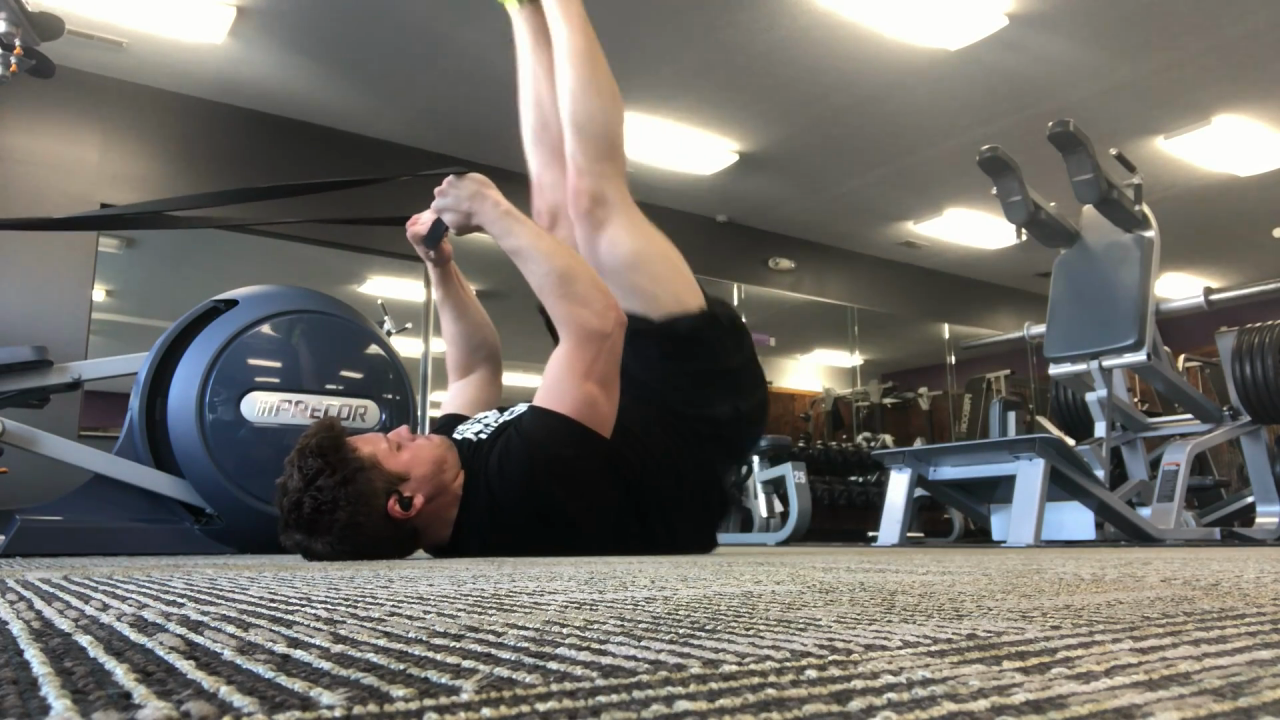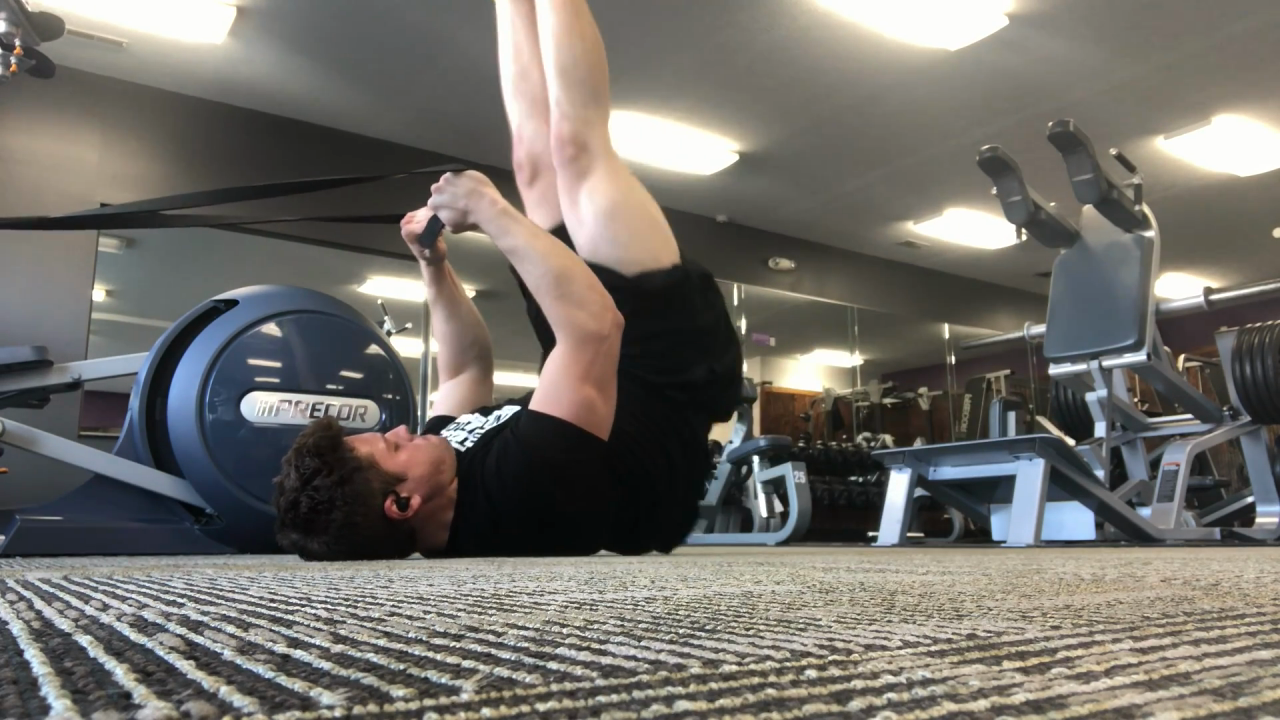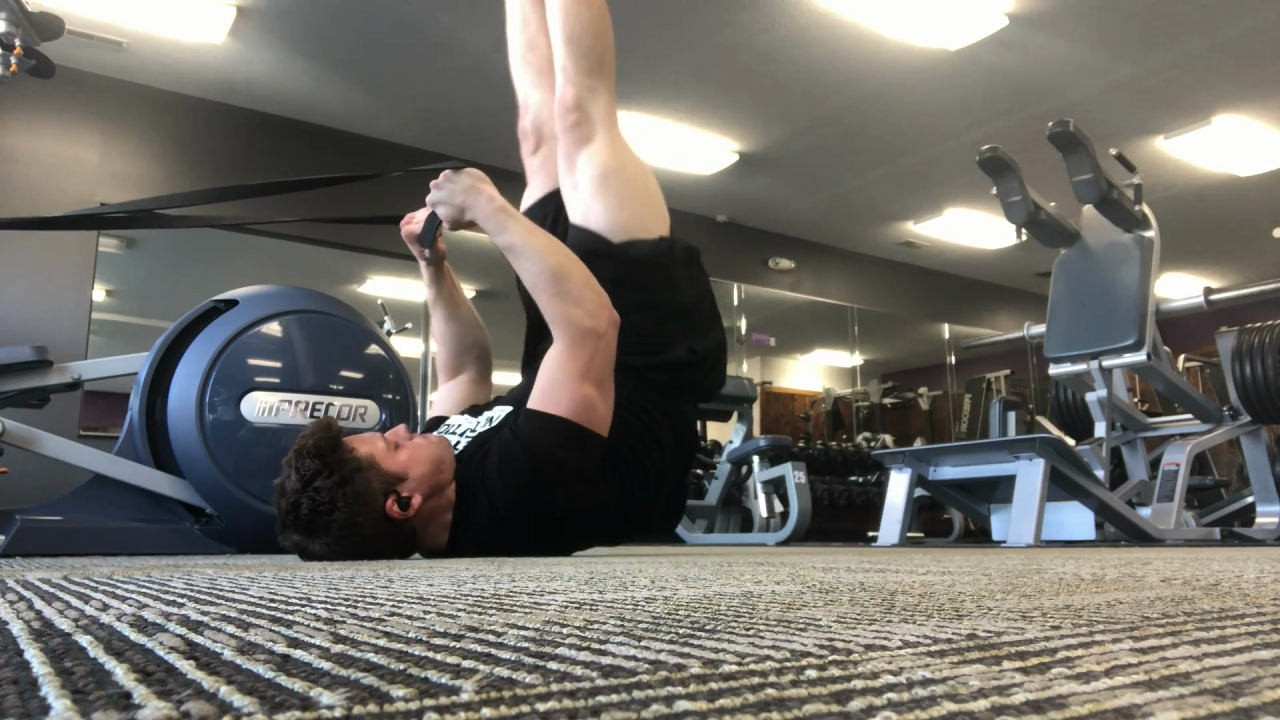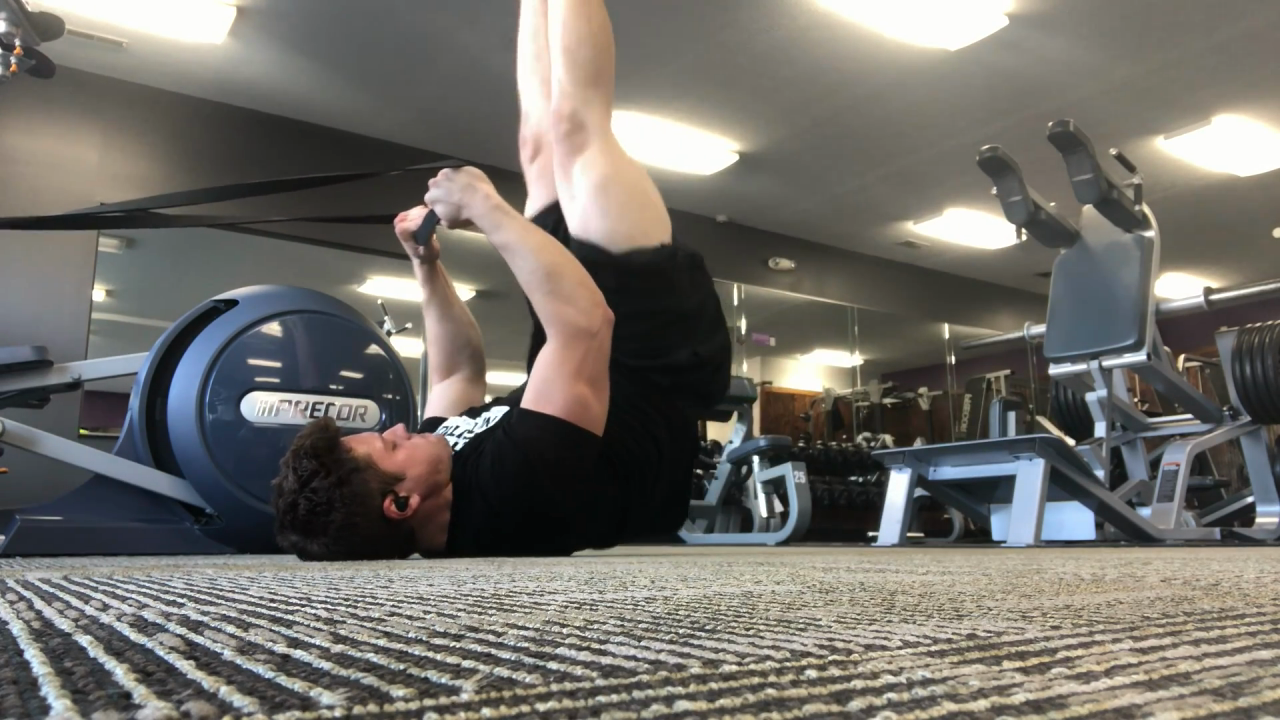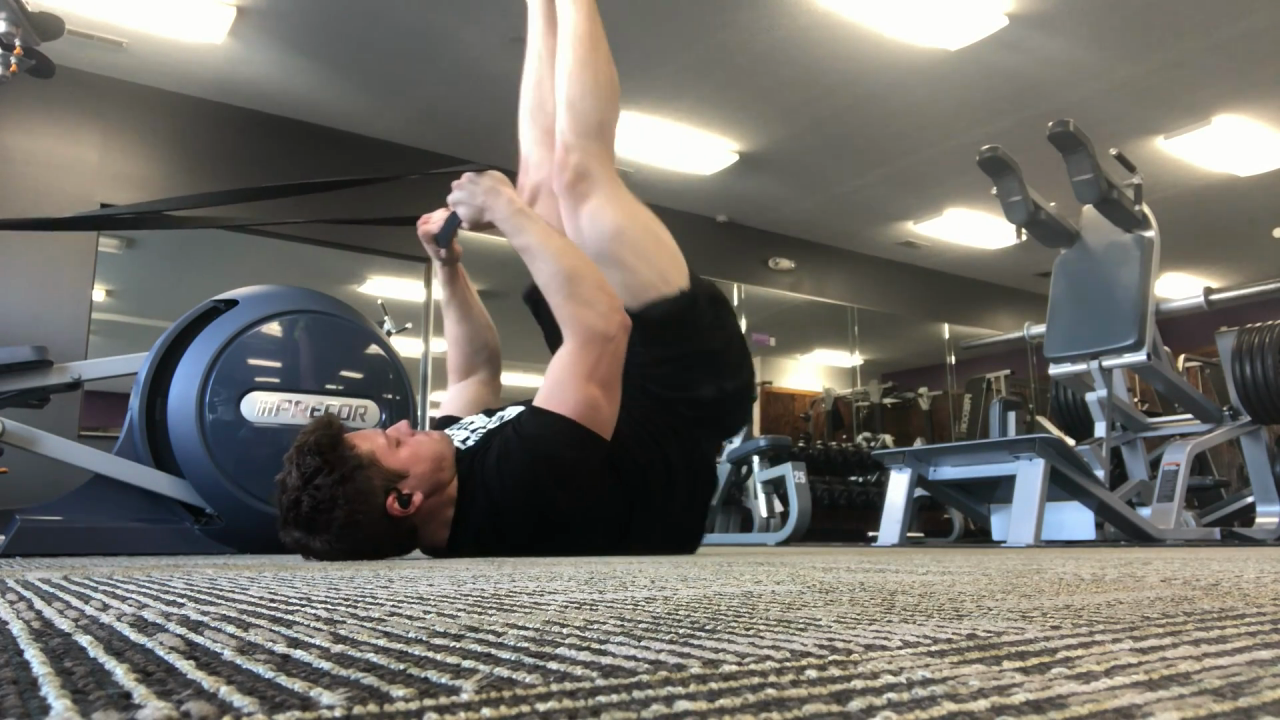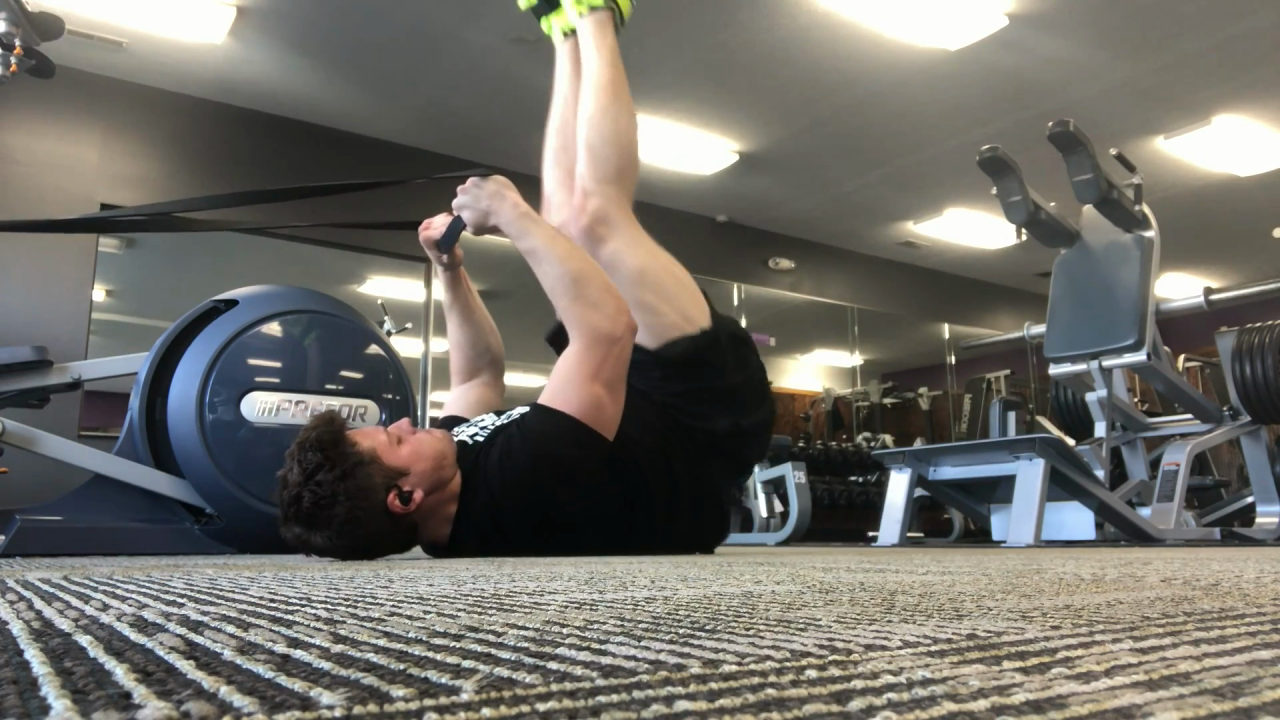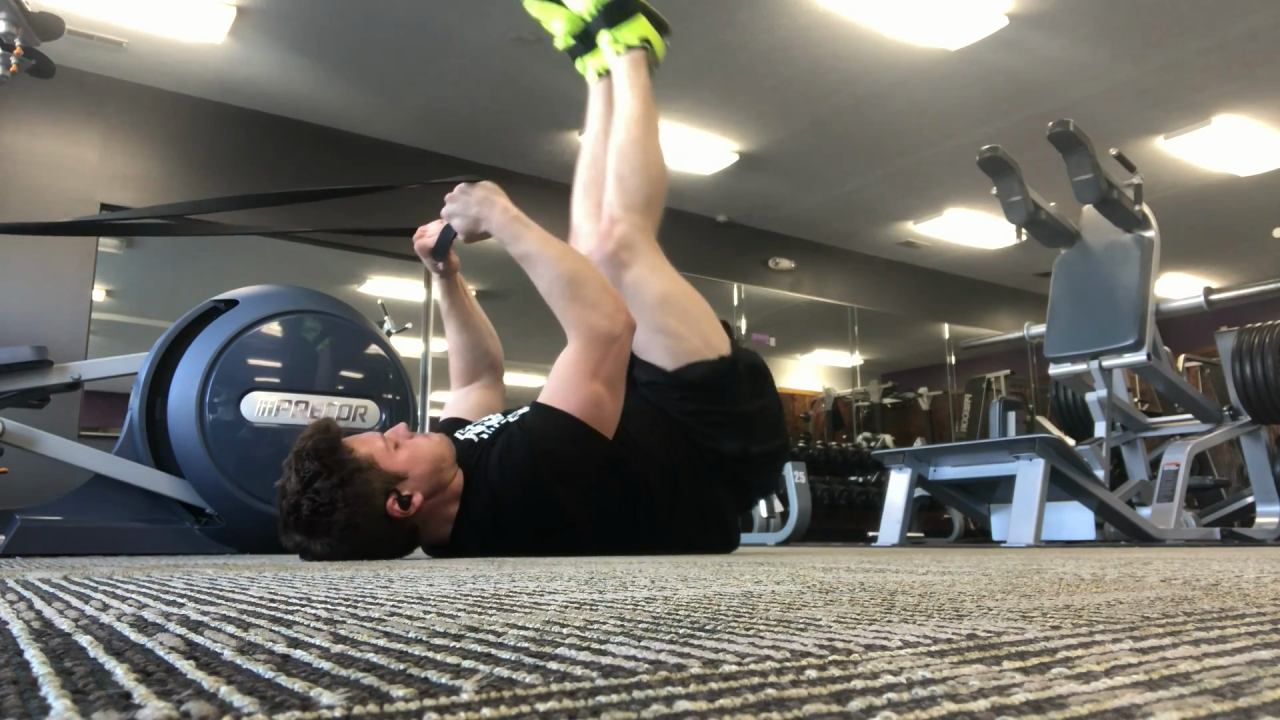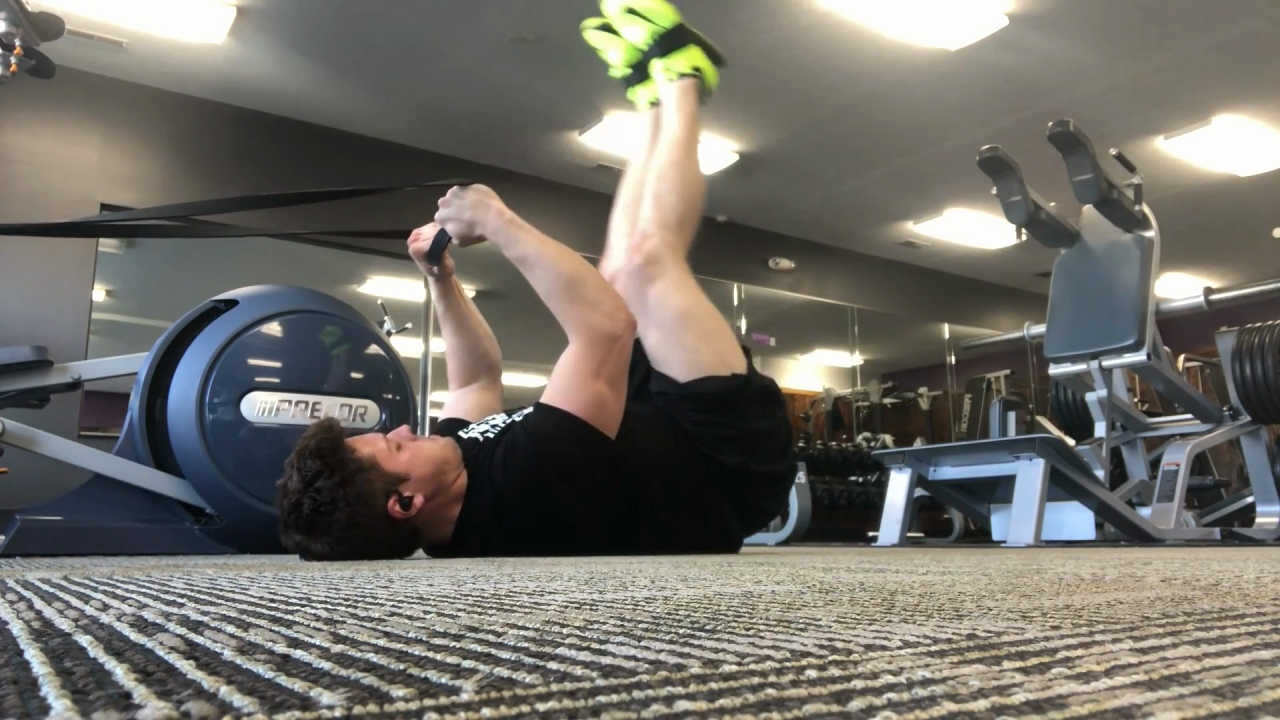
dt=0.2s
person 1, frame 1
left shoulder: (458, 497)
right shoulder: (524, 485)
left elbow: (477, 367)
right elbow: (599, 322)
left wrist: (440, 267)
right wrist: (493, 212)
left hip: (645, 411)
right hip: (698, 407)
left knee: (556, 213)
right knee: (590, 201)
person 1, frame 2
right shoulder: (521, 490)
left elbow: (467, 368)
right elbow: (595, 326)
left wrist: (433, 265)
right wrist: (490, 212)
left hip: (615, 386)
right hip: (672, 379)
left knee: (537, 162)
right knee: (573, 147)
person 1, frame 3
right shoulder: (520, 490)
left elbow: (465, 370)
right elbow: (593, 324)
left wrist: (433, 265)
right wrist: (488, 209)
left hip: (589, 367)
right hip: (655, 361)
left knee: (541, 125)
person 1, frame 4
right shoulder: (516, 489)
left elbow: (458, 373)
right elbow: (587, 325)
left wrist: (427, 265)
right wrist: (484, 208)
left hip: (601, 371)
right hip: (659, 363)
right knee: (573, 126)
person 1, frame 5
right shoulder: (520, 490)
left elbow: (476, 371)
right elbow: (604, 326)
left wrist: (447, 266)
right wrist: (505, 213)
left hip: (629, 389)
right hip: (685, 388)
left knee: (542, 187)
right knee: (576, 176)
person 1, frame 6
right shoulder: (521, 487)
left elbow: (479, 375)
right elbow: (610, 327)
left wrist: (450, 271)
right wrist: (510, 216)
left hip: (646, 407)
right hip: (706, 419)
right knee: (594, 218)
person 1, frame 7
right shoulder: (521, 489)
left elbow: (480, 377)
right elbow: (608, 326)
left wrist: (445, 277)
right wrist: (502, 219)
left hip: (658, 426)
right hip: (717, 439)
right knee: (615, 247)
left ankle: (606, 65)
right ankle: (626, 55)
person 1, frame 8
right shoulder: (523, 488)
left elbow: (478, 379)
right elbow: (609, 326)
left wrist: (441, 280)
right wrist: (498, 223)
left hip: (663, 433)
right hip: (725, 457)
right knee: (643, 261)
left ankle: (657, 91)
right ankle: (678, 83)
